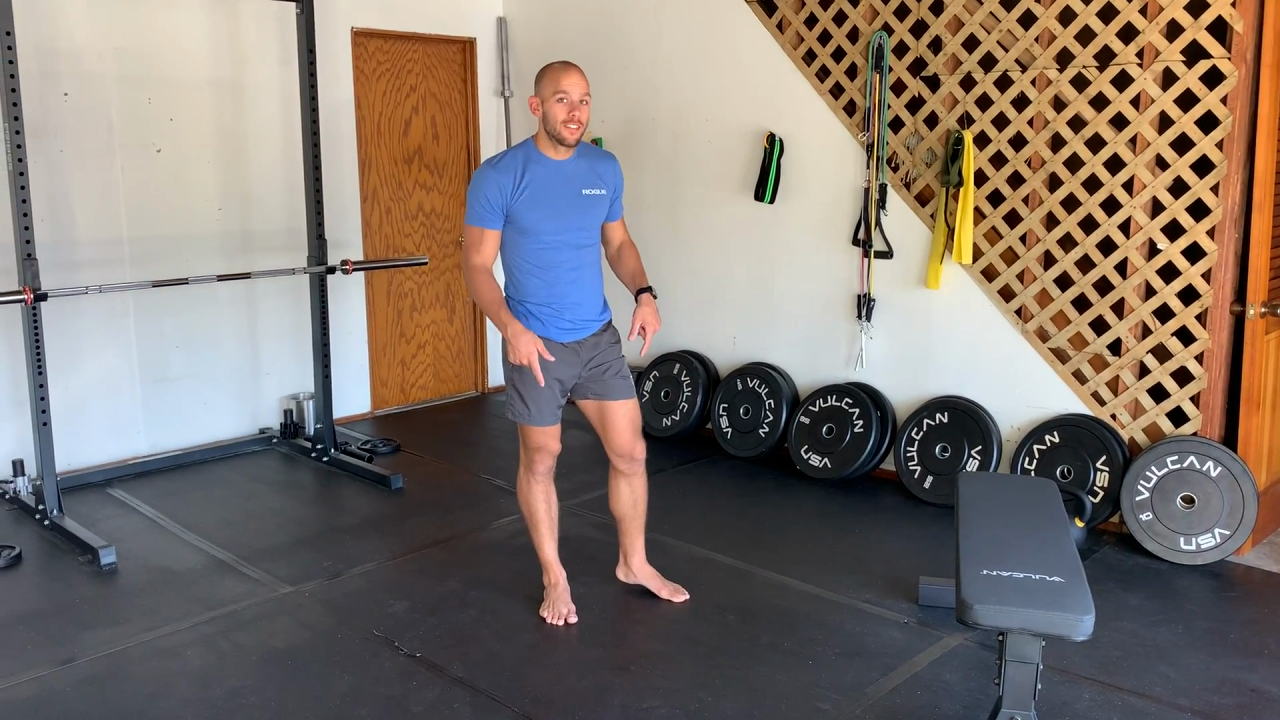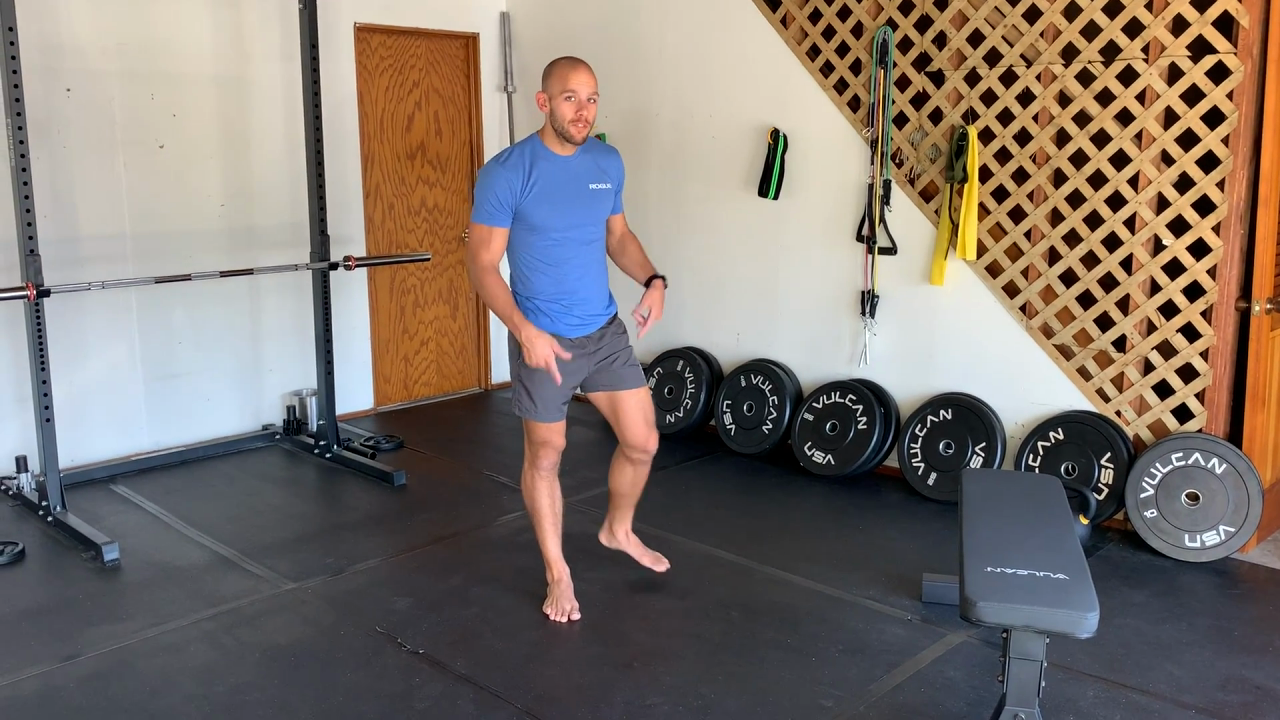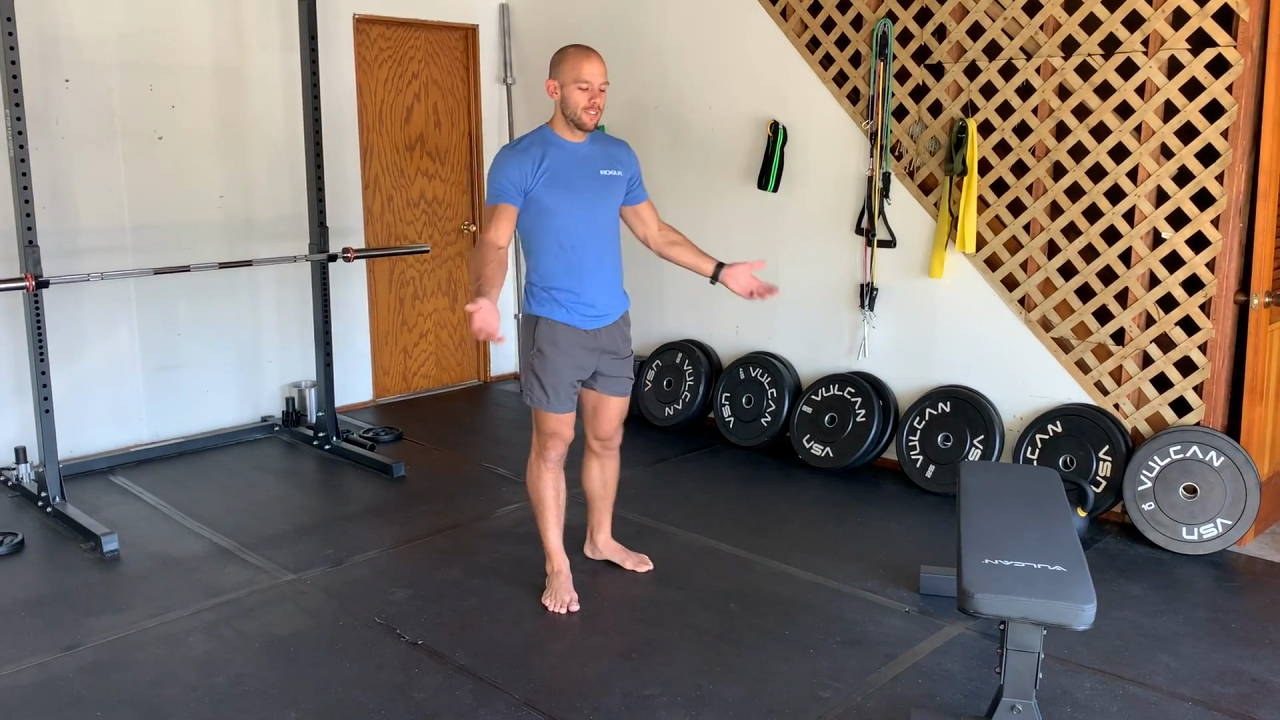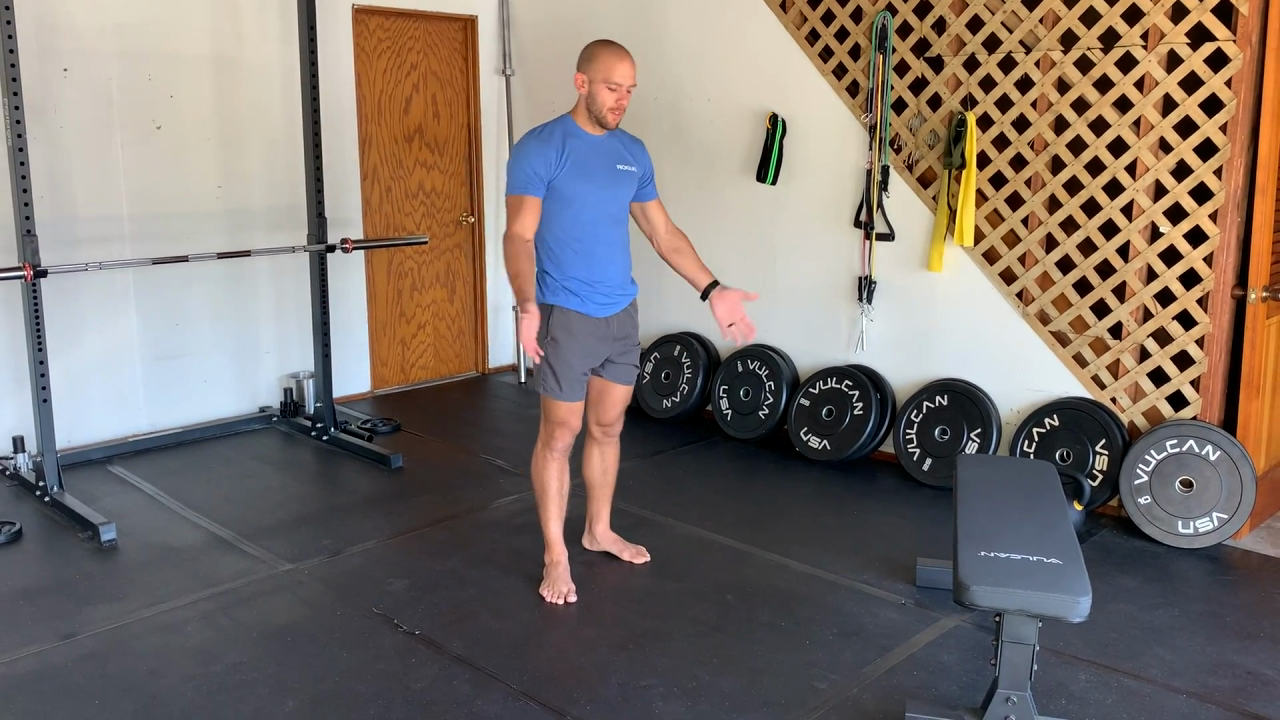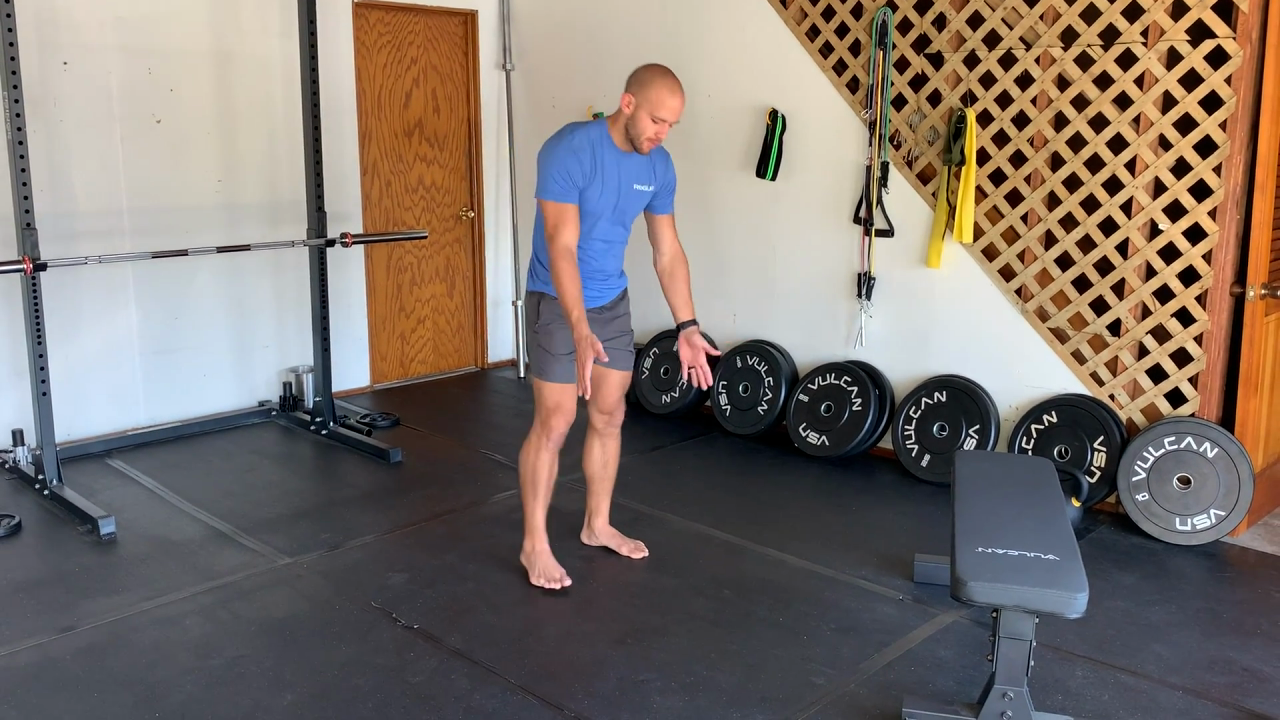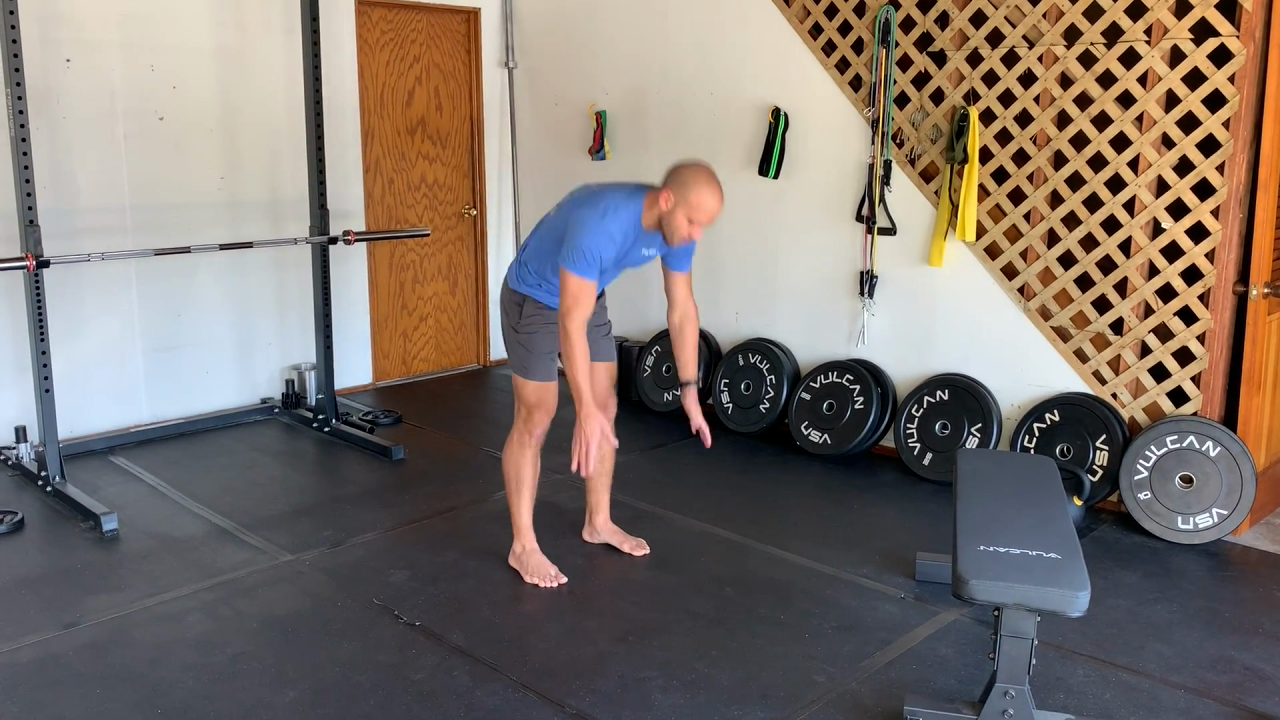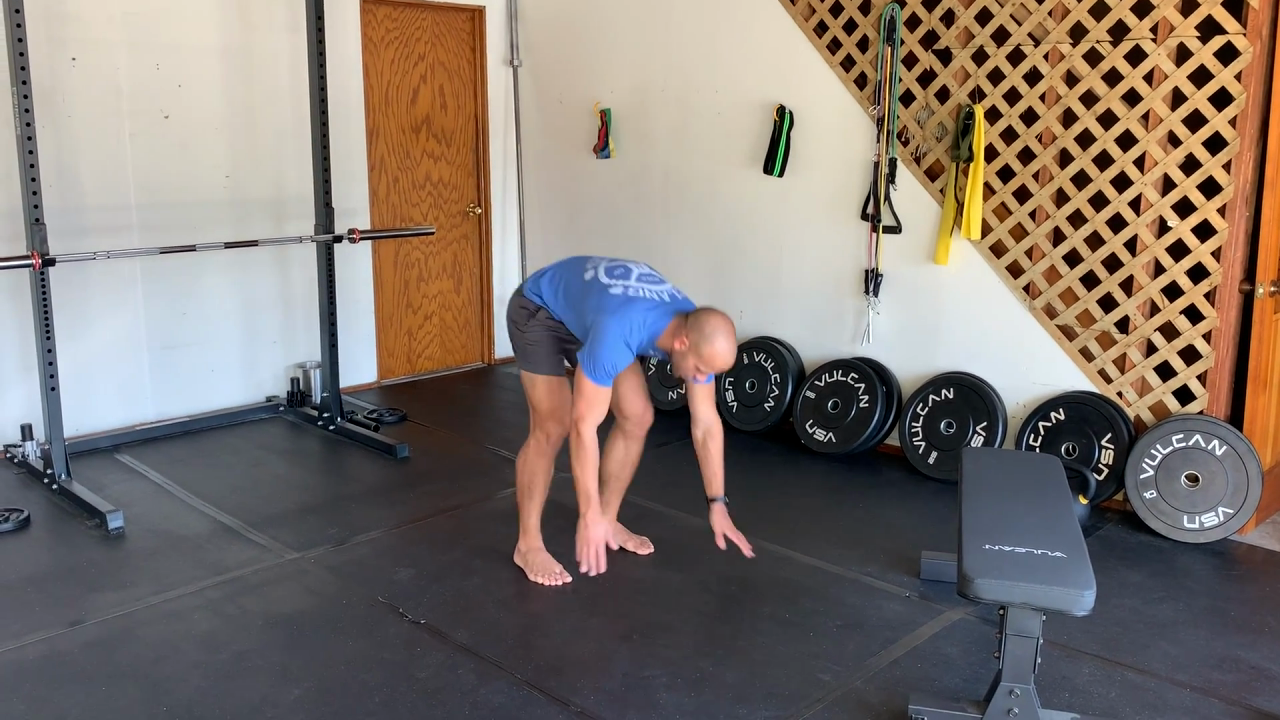
dt=0.3s
person 1, frame 1
left shoulder: (604, 168)
right shoulder: (498, 176)
right elbow: (477, 264)
left wrist: (643, 294)
right wrist: (510, 327)
left hip: (598, 336)
right hip: (536, 344)
left knee: (630, 452)
right knee: (540, 461)
left ankle: (634, 562)
right ankle: (554, 577)
person 1, frame 2
left shoulder: (608, 162)
right shoulder: (506, 172)
right elbow: (483, 262)
left wrist: (649, 279)
right wrist: (523, 330)
left hip: (606, 330)
right hip: (543, 338)
left knee: (642, 441)
right knee: (545, 456)
left ankle: (618, 529)
right ankle: (558, 573)
person 1, frame 3
left shoulder: (618, 156)
right shoulder: (519, 159)
left elbow: (653, 231)
right elbow: (493, 242)
left wrist: (719, 272)
right wrist: (487, 298)
left hip: (613, 326)
right hip: (555, 328)
left knee: (606, 441)
right knee: (553, 447)
left ankle: (601, 539)
right ankle: (557, 565)
person 1, frame 4
left shoulder: (633, 152)
right shoulder: (539, 148)
left elbow: (662, 232)
right elbow: (520, 235)
left wrist: (713, 290)
right wrist: (526, 304)
left hip: (622, 314)
right hip: (566, 317)
left knee: (607, 428)
right knee: (560, 435)
left ankle: (598, 530)
right ankle: (555, 555)
person 1, frame 5
left shoulder: (658, 165)
right shoulder: (568, 151)
left elbow: (668, 252)
right elbow: (562, 248)
left wrist: (686, 327)
right wrist: (580, 332)
left hip: (612, 301)
right hip: (557, 302)
left knee: (609, 417)
right knee: (554, 424)
left ankle: (598, 524)
right ankle: (535, 543)
person 1, frame 6
left shoulder: (676, 230)
right shoulder: (598, 222)
left elbow: (683, 308)
right elbow: (572, 323)
left wrist: (690, 387)
right wrist: (585, 412)
left hip: (584, 296)
right hip: (535, 298)
left knee: (606, 404)
right knee: (535, 421)
left ankle: (598, 522)
right ankle: (522, 543)
person 1, frame 7
left shoulder: (694, 328)
right shoulder: (617, 334)
left elbow: (706, 424)
right elbow: (584, 426)
left wrist: (717, 504)
right wrist: (589, 514)
left hip: (586, 310)
right hip: (539, 308)
left knee: (638, 416)
right knee: (554, 425)
left ankle: (609, 521)
right ankle: (528, 544)
